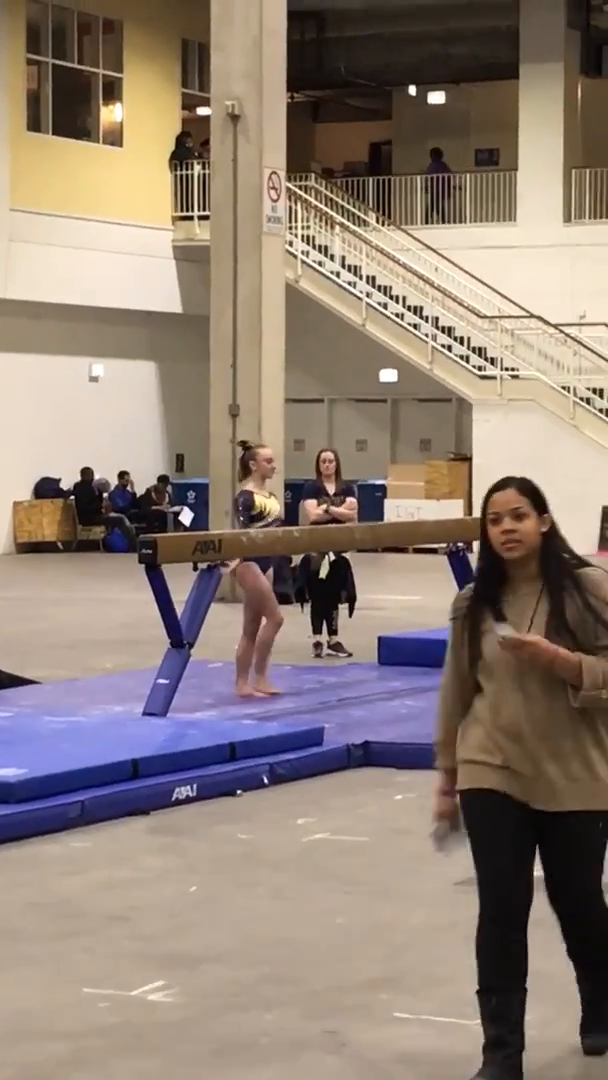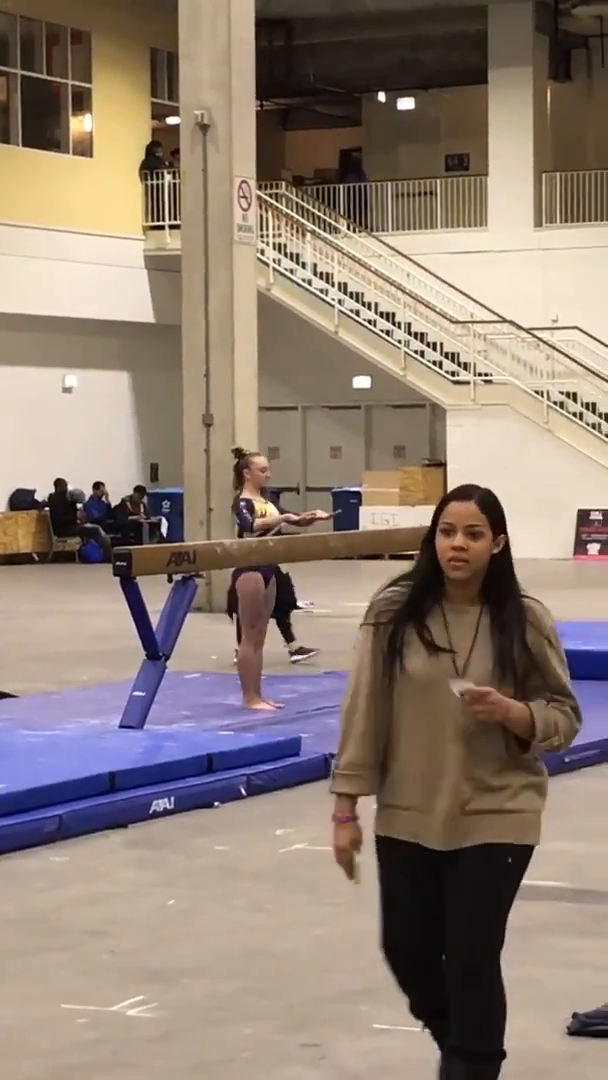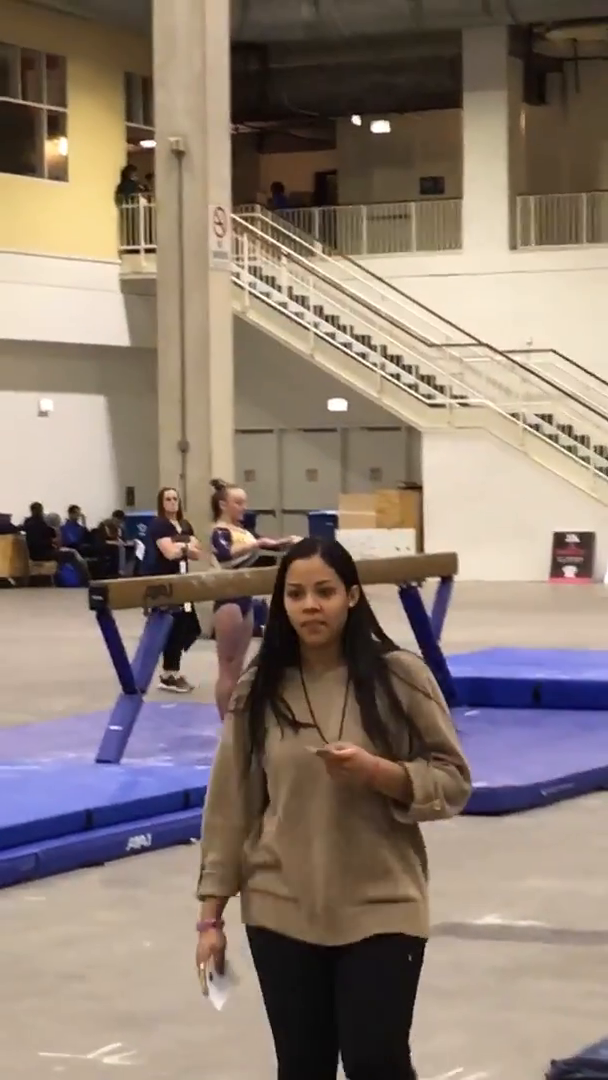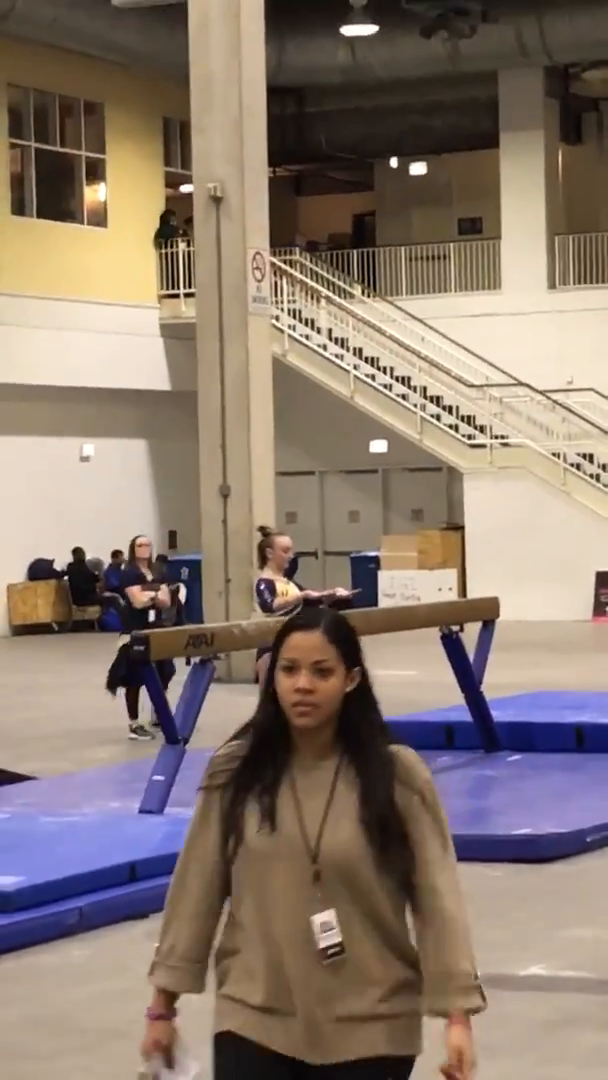
dt=0.7s
person 1, frame 1
right shoulder: (474, 603)
right elbow: (457, 693)
left wrist: (554, 657)
right wrist: (446, 780)
right hip: (492, 773)
right knee: (501, 907)
person 1, frame 2
left shoulder: (526, 619)
right shoulder: (393, 611)
left elbow: (565, 719)
right elbow: (365, 713)
left wrist: (512, 713)
right wrist: (345, 806)
left hip: (495, 817)
right hip: (407, 814)
left knee: (472, 959)
right knee: (405, 947)
person 1, frame 3
left shoulder: (400, 677)
right shoulder: (258, 691)
left elbow: (453, 781)
right elbow: (230, 807)
left wrist: (377, 771)
right wrist: (212, 912)
left hip: (383, 906)
right hip: (282, 910)
person 1, frame 4
left shoulder: (398, 776)
right shoulder: (234, 773)
left elbow: (438, 901)
right elbow: (196, 893)
left wrist: (457, 1017)
right wrist: (164, 1004)
left hip: (368, 1025)
right hip: (254, 1019)
